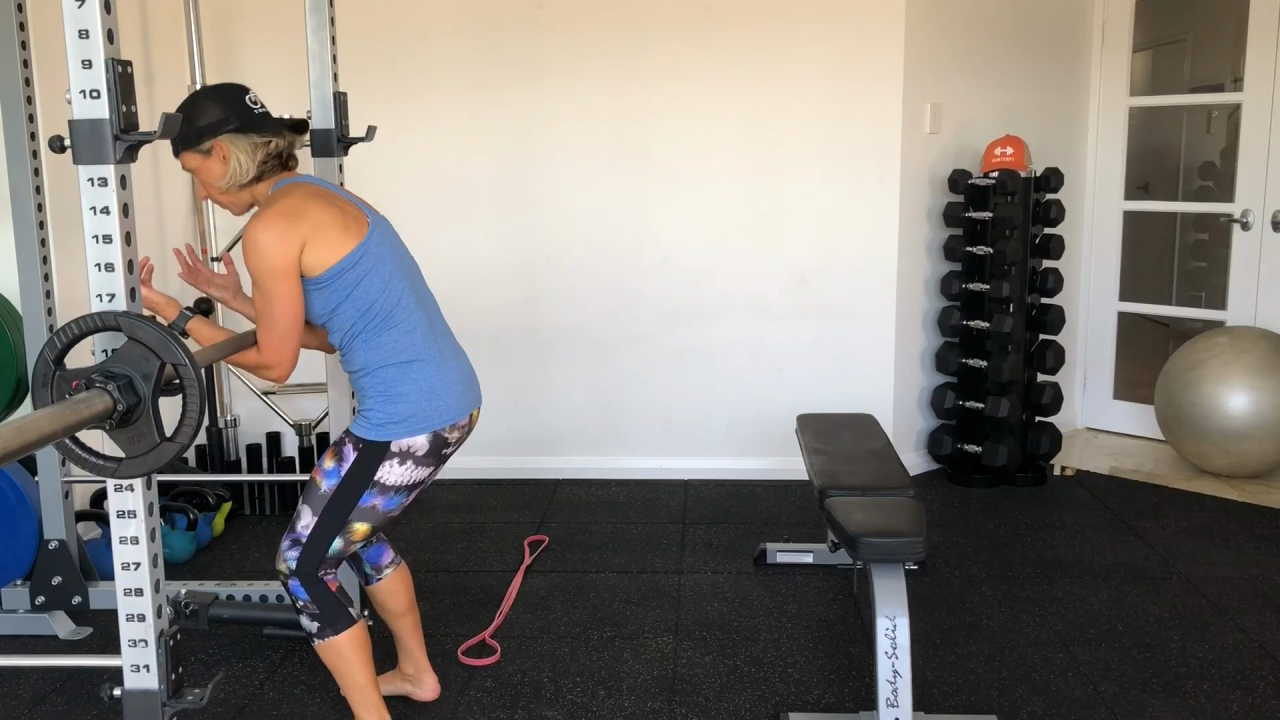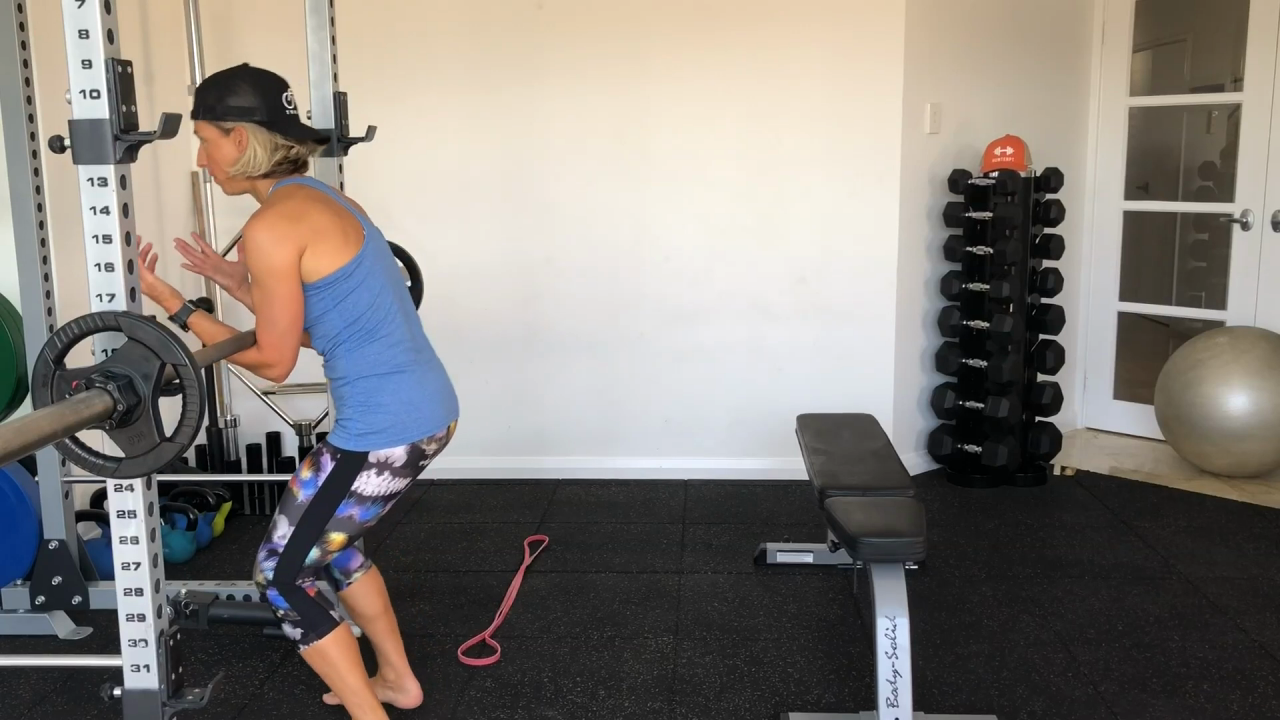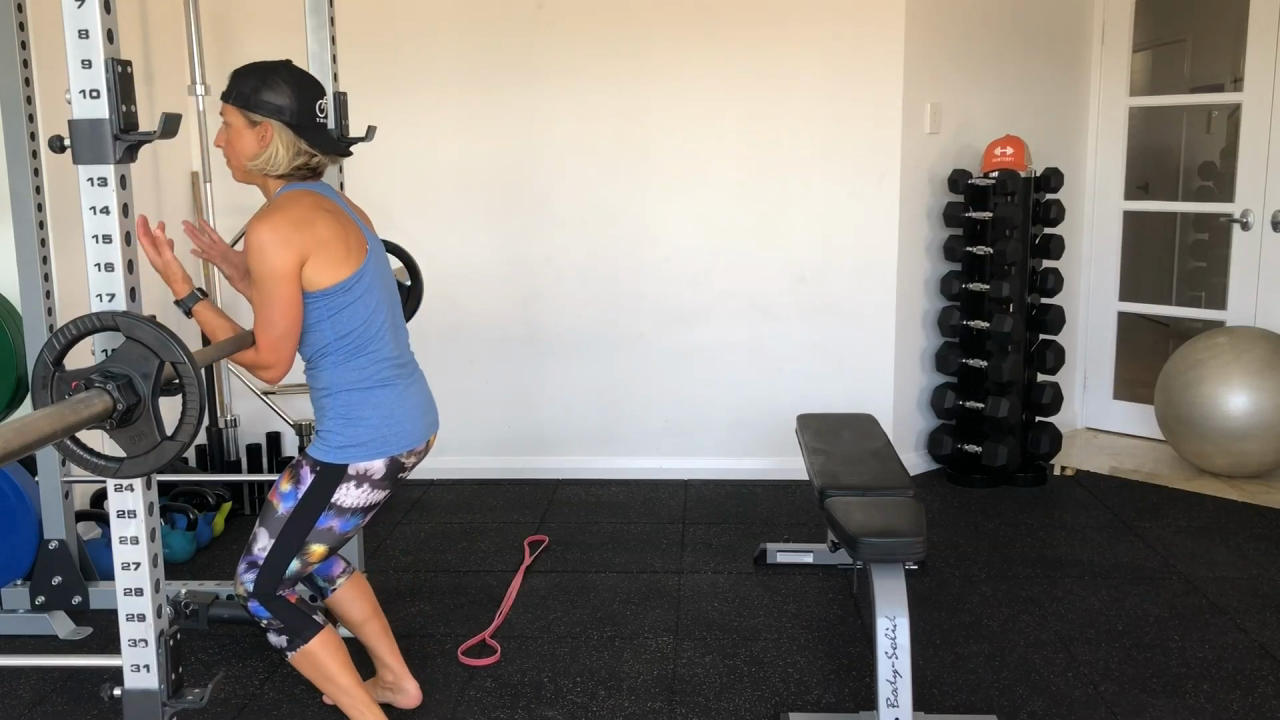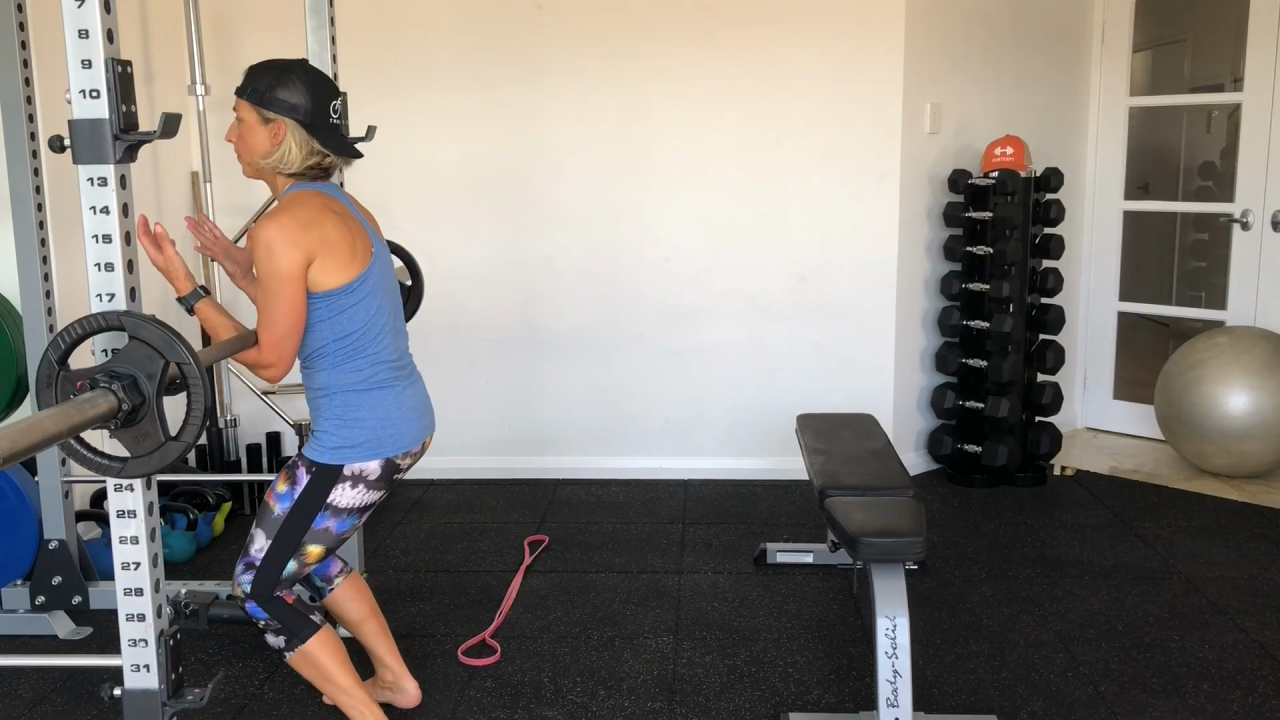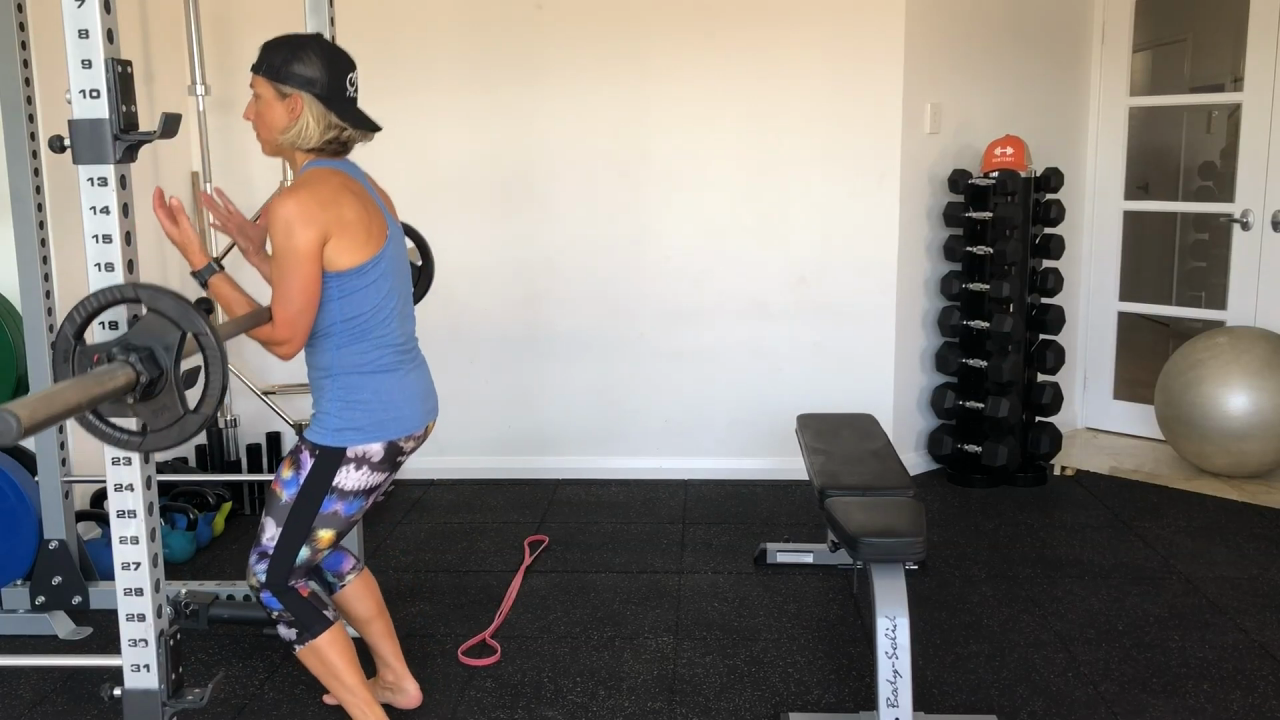
dt=0.4s
person 1, frame 1
left shoulder: (272, 226)
right shoulder: (321, 199)
left elbow: (275, 362)
left wrist: (173, 314)
right wrist: (238, 299)
left hip: (406, 419)
right hip: (448, 398)
left knee: (303, 565)
right knee: (353, 530)
person 1, frame 2
left shoulder: (271, 226)
right shoulder: (321, 201)
left elbow: (274, 361)
left wrist: (171, 304)
right wrist: (242, 288)
left hip: (384, 429)
right hip: (424, 409)
left knee: (281, 574)
right knee: (324, 540)
person 1, frame 3
left shoulder: (275, 227)
right shoulder: (332, 207)
left elbow: (269, 362)
left wrist: (180, 286)
right wrist: (238, 274)
left hip: (363, 441)
right hip: (405, 420)
left knee: (262, 584)
right knee: (305, 549)
person 1, frame 4
left shoulder: (283, 228)
right shoulder: (339, 207)
left elbow: (272, 360)
left wrist: (184, 285)
right wrist: (241, 272)
left hip: (358, 442)
right hip: (400, 422)
left knee: (260, 585)
right knee: (301, 549)
person 1, frame 5
left shoulder: (300, 203)
right shoulder: (357, 186)
left elbow: (286, 337)
left wrist: (199, 261)
right wrist: (255, 249)
left hip: (359, 424)
right hip: (403, 408)
left knee: (275, 575)
right knee: (312, 544)
